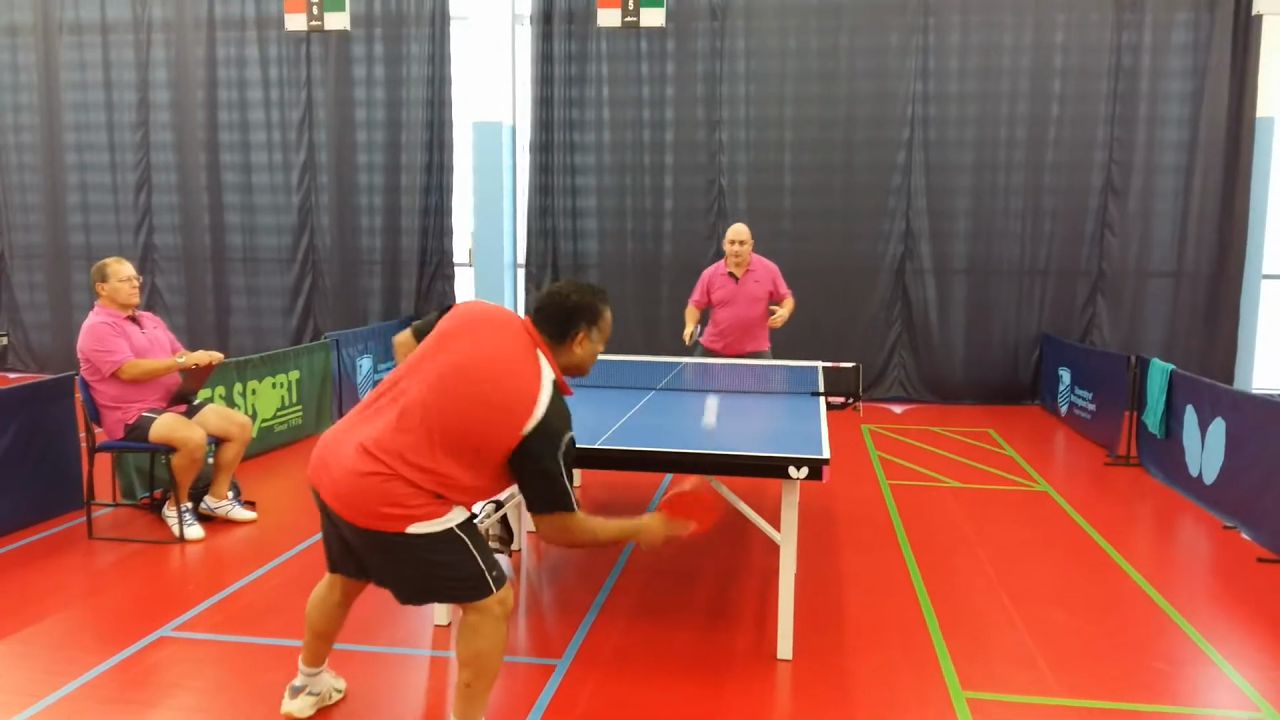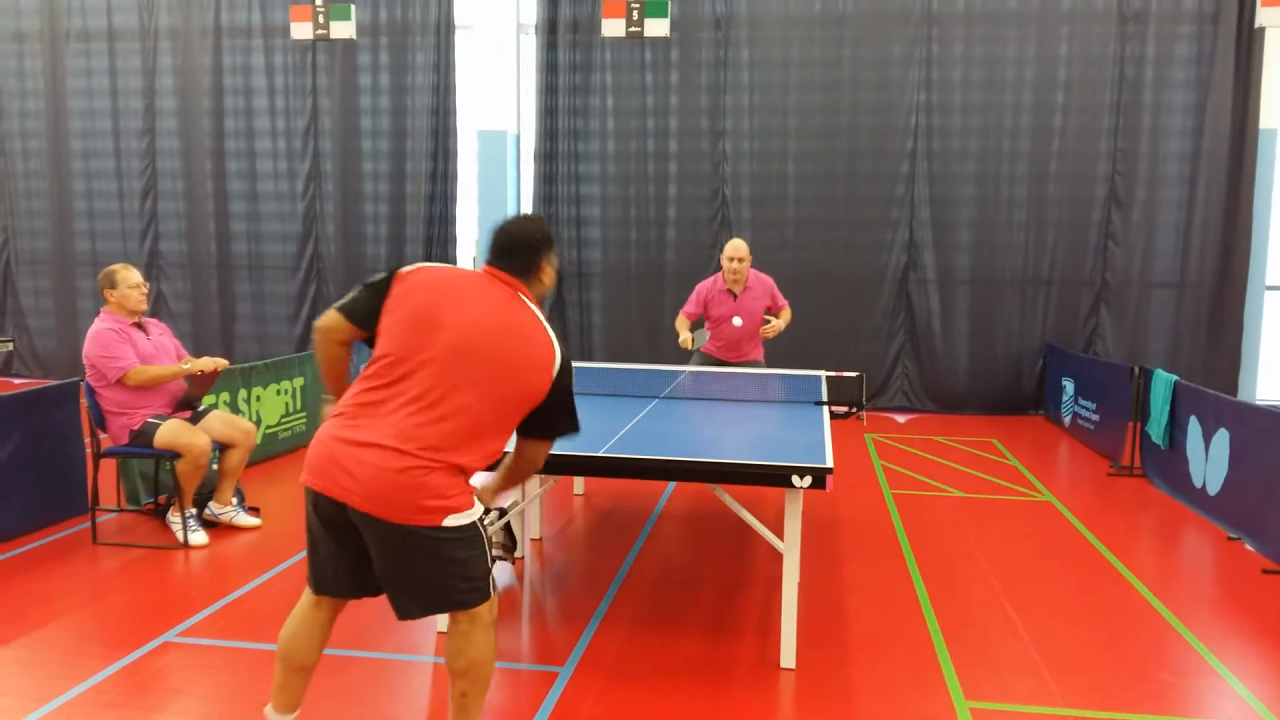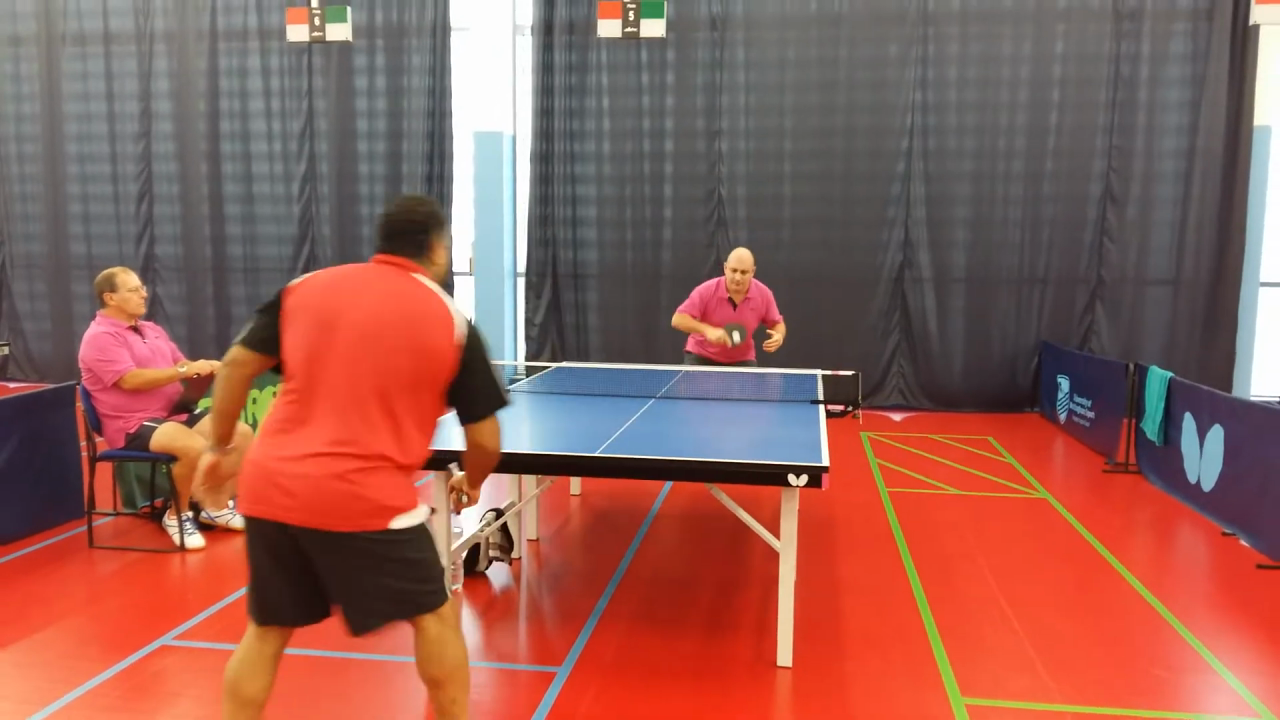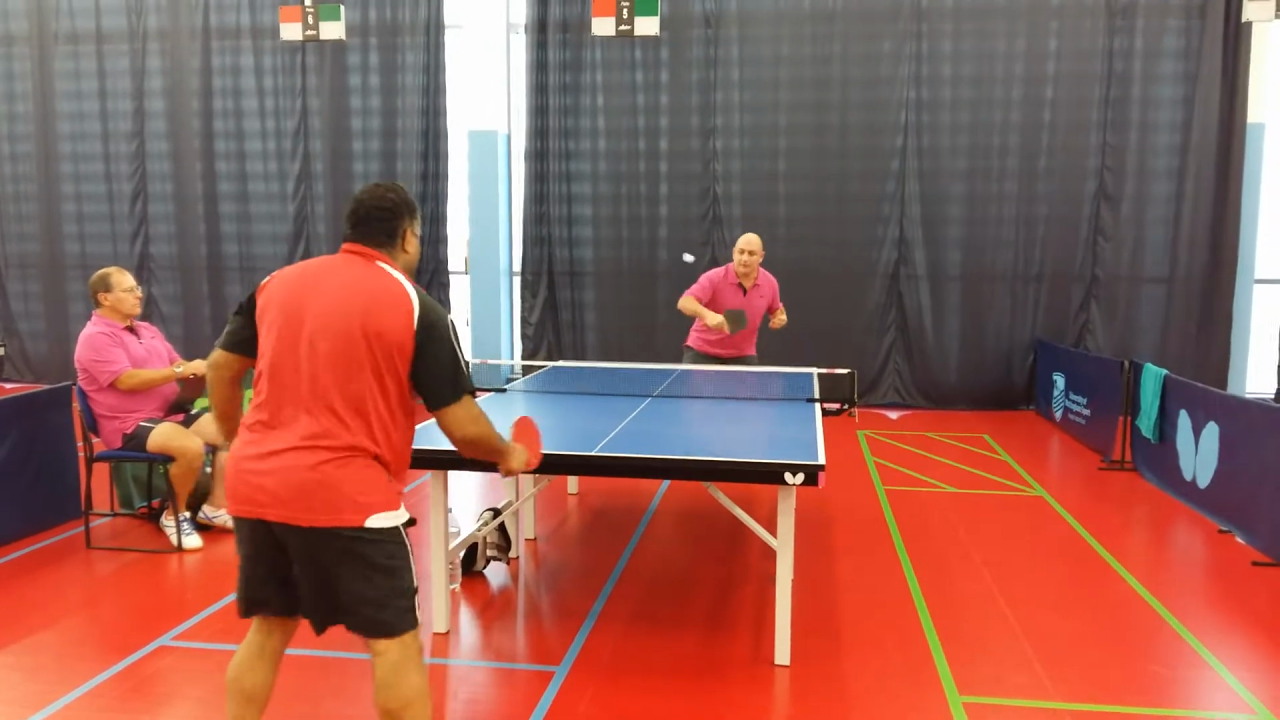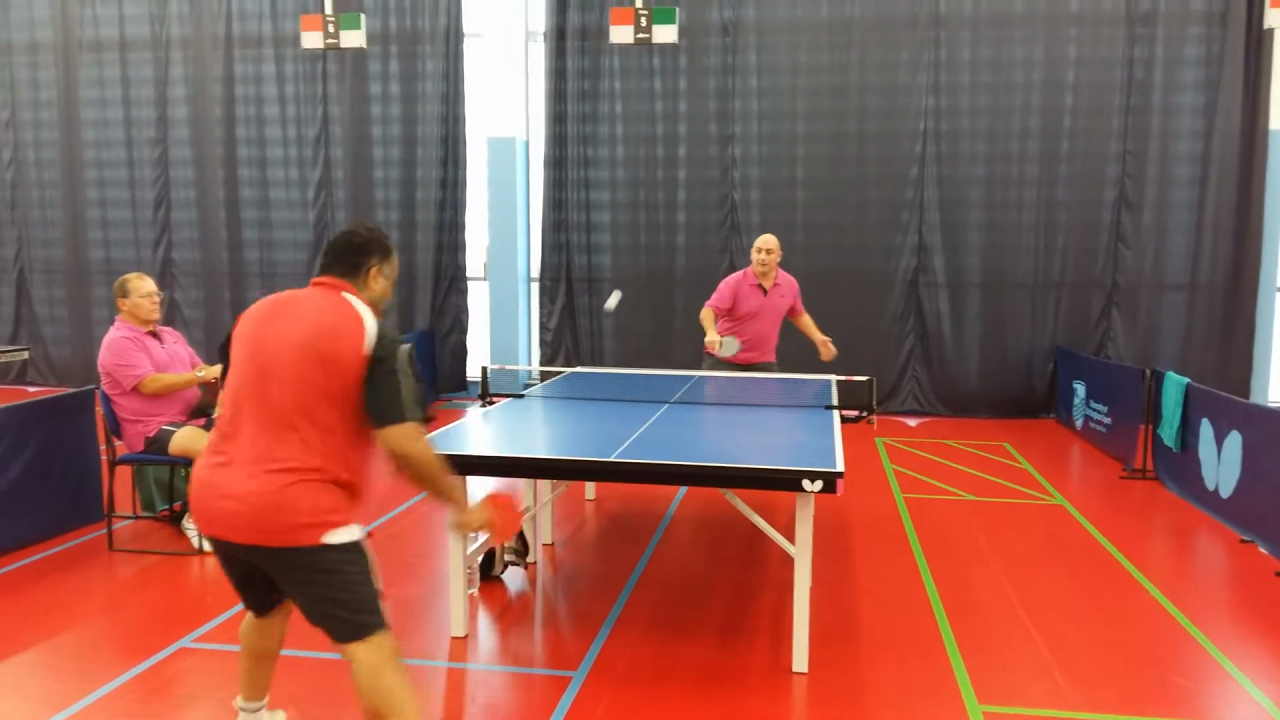
dt=0.3s
person 1, frame 1
left shoulder: (477, 314)
right shoulder: (546, 412)
left elbow: (405, 346)
right elbow: (560, 528)
right wrist: (639, 529)
left hip: (335, 462)
right hip: (395, 500)
left knee: (347, 575)
right knee: (494, 605)
left ankle: (308, 684)
person 1, frame 2
left shoulder: (417, 279)
right shoulder: (550, 352)
left elbow: (329, 330)
right elbow: (531, 454)
left wrist: (341, 404)
right wrist: (493, 488)
left hip: (332, 466)
right hip: (420, 495)
left knee: (321, 599)
right knee: (475, 612)
person 1, frame 3
left shoulder: (307, 288)
right shoulder: (452, 323)
left elbow: (236, 364)
right elbow: (486, 442)
left wrist: (218, 446)
right wrist: (470, 484)
left hip: (272, 489)
right hip: (369, 502)
left knee: (268, 632)
right knee: (436, 618)
person 1, frame 4
left shoulder: (279, 283)
right shoulder: (416, 306)
left elbow: (220, 368)
right elbow: (463, 426)
left wrist: (234, 443)
right wrist: (508, 455)
left hip: (257, 488)
right hip: (348, 500)
left knee: (269, 628)
right knee: (395, 642)
person 1, frame 5
left shoulder: (258, 313)
right shoulder: (374, 336)
right elbow: (404, 445)
right wrist: (460, 502)
left hip: (219, 504)
right hip: (303, 516)
left knee: (274, 606)
right knee: (373, 645)
person 2, frame 1
left shoulder: (151, 320)
right shoulder: (99, 327)
left elbow: (179, 354)
right elbow: (129, 370)
left wrist: (201, 358)
right wrist: (184, 360)
left hip: (174, 403)
right hip: (133, 415)
left knee: (241, 425)
right knee: (194, 438)
left ankle: (217, 498)
right ankle: (176, 506)
person 2, frame 2
left shoulder: (157, 327)
right shoulder: (104, 334)
left elbow: (184, 360)
right elbow: (135, 376)
left wrist: (207, 365)
right wrist: (189, 367)
left hip: (178, 409)
right hip: (138, 422)
left knee: (245, 431)
right knee: (198, 444)
left ankle: (221, 504)
right ankle: (181, 512)
person 2, frame 3
left shoulder: (153, 330)
right shoulder: (101, 337)
left elbow: (180, 364)
right elbow: (131, 380)
left wrist: (203, 368)
right wrist: (184, 371)
left hip: (175, 412)
right hip: (133, 425)
left knee: (241, 434)
right knee: (195, 447)
left ankle: (215, 507)
right ankle: (177, 515)
person 2, frame 4
left shoulder: (148, 330)
right shoulder: (96, 337)
left elbow: (177, 364)
right elbow: (127, 380)
left wrist: (196, 368)
right wrist: (180, 371)
left hip: (171, 412)
right hip: (130, 425)
right knee: (191, 447)
left ankle: (214, 507)
right ankle: (174, 515)
person 2, frame 5
left shoulder: (170, 334)
right shoulder: (118, 341)
left elbow: (198, 370)
right elbow: (148, 385)
left wrist: (216, 373)
right wrist: (202, 375)
left hip: (192, 417)
right hip: (155, 429)
right ankle: (195, 517)
